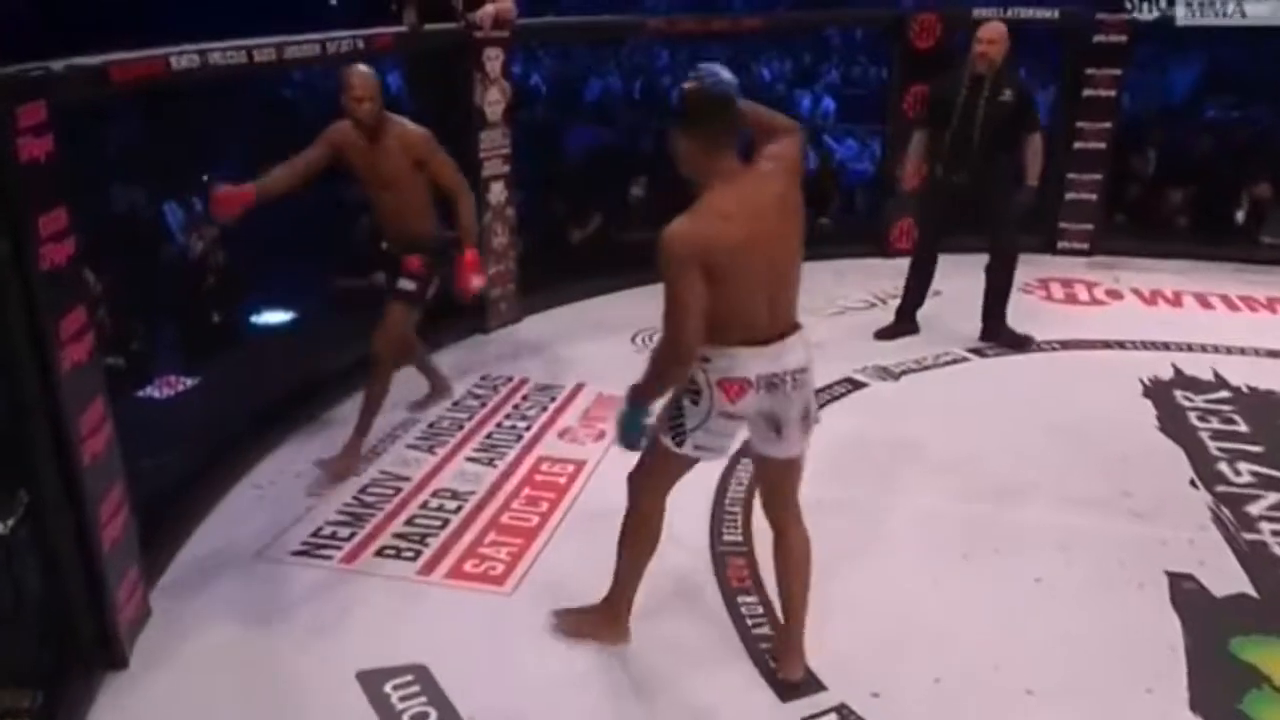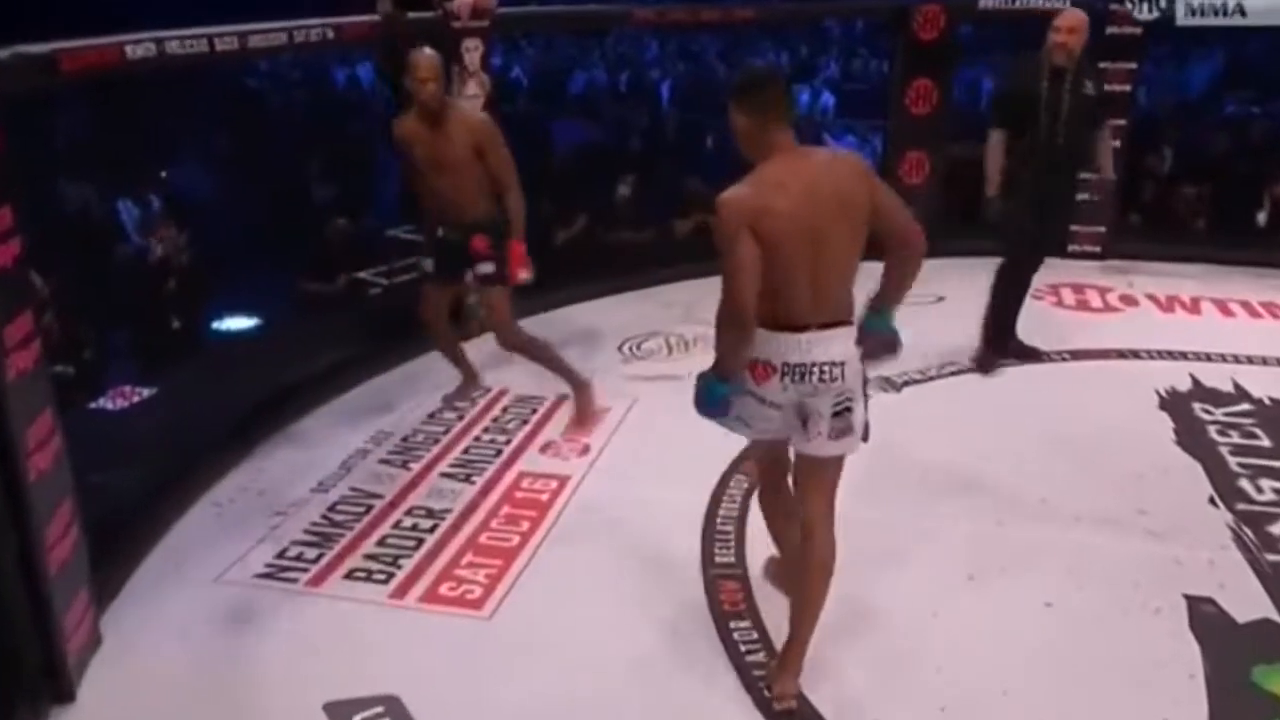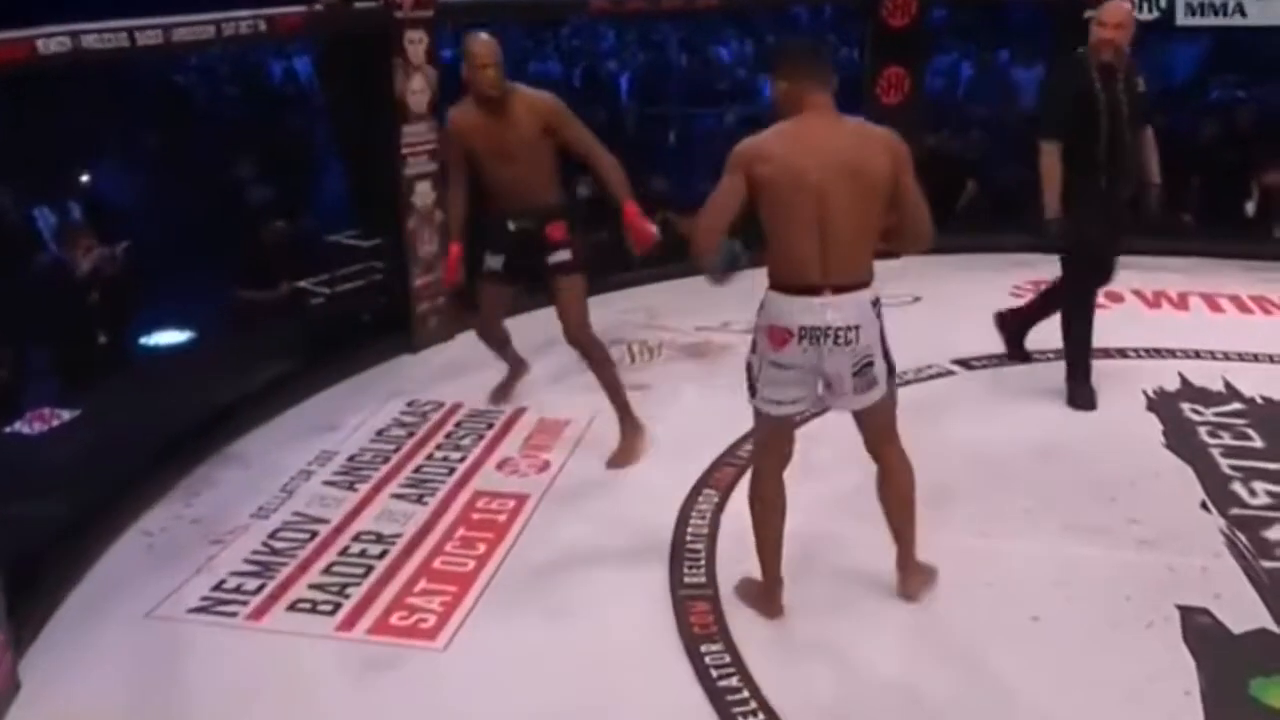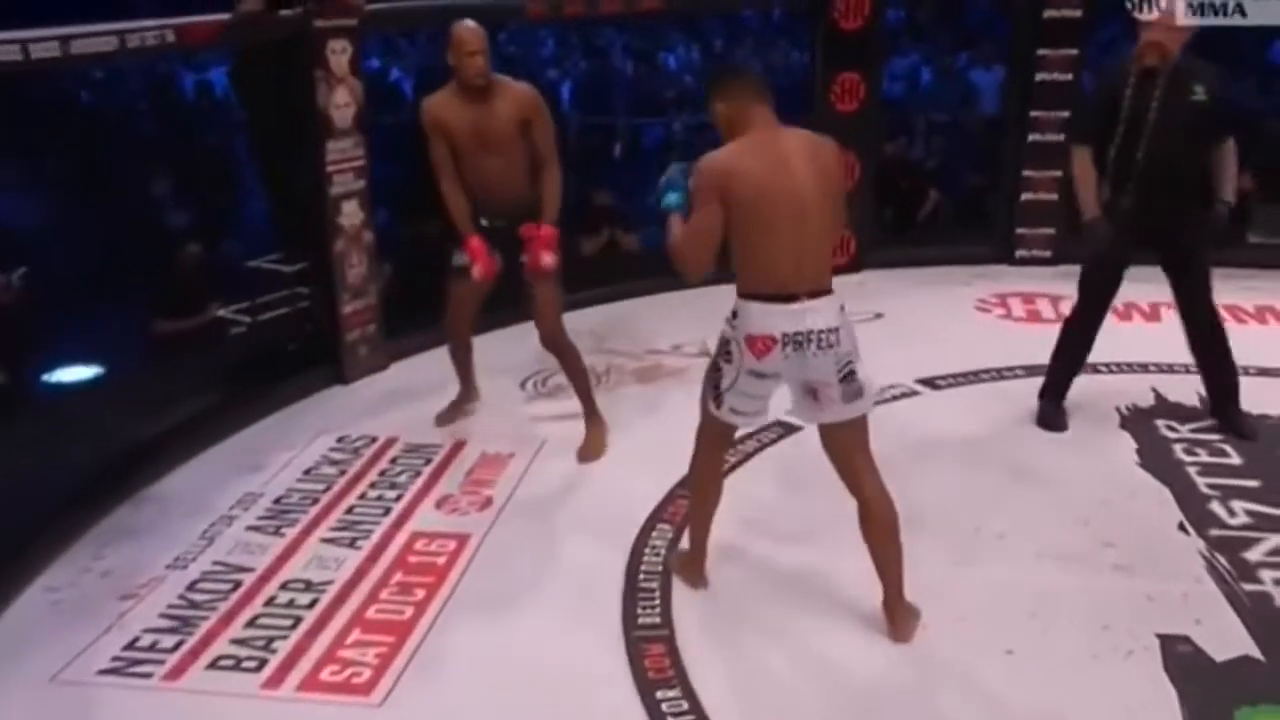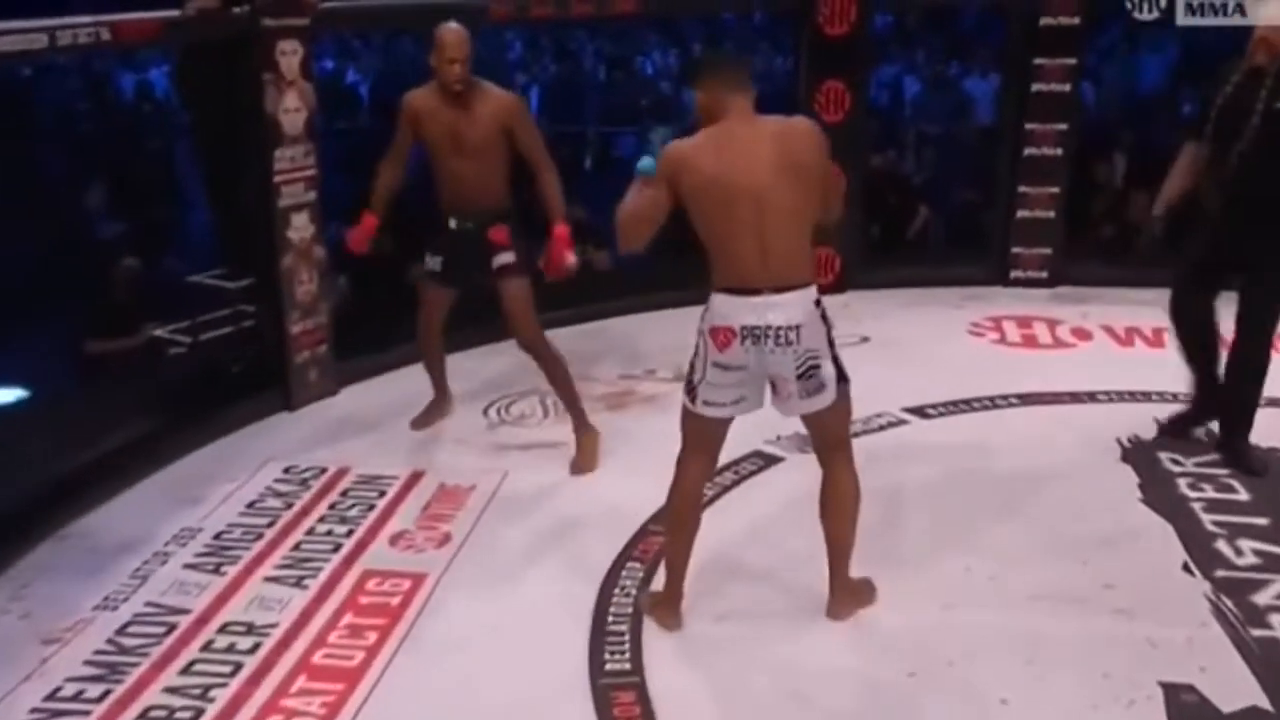
dt=0.4s
person 1, frame 1
left shoulder: (687, 236)
right shoulder: (778, 175)
left elbow: (682, 348)
right elbow: (791, 130)
left wrist: (639, 401)
right wrist: (730, 100)
left hip: (729, 372)
right hip: (791, 361)
left knee: (647, 485)
right knee: (783, 507)
left ankle: (613, 614)
right ankle: (792, 647)
person 1, frame 2
left shoulder: (740, 203)
right shoulder: (852, 170)
left elbow: (741, 309)
right elbow: (911, 245)
left wrist: (720, 373)
right wrist: (880, 313)
left hip: (772, 354)
right hip: (838, 353)
left knee: (772, 474)
right knee: (817, 509)
left ankle: (789, 568)
right ankle: (789, 666)
person 1, frame 3
left shoulder: (755, 152)
right shoulder: (885, 145)
left elbow: (703, 239)
right elbow: (919, 236)
left wrist: (722, 257)
left hip: (787, 316)
right hip: (855, 314)
left knee: (769, 456)
right knee: (886, 447)
left ankle: (770, 587)
right ankle: (908, 568)
person 1, frame 4
left shoulder: (717, 166)
right shoulder: (827, 152)
left elbow: (693, 266)
left wrist: (675, 206)
left hip: (758, 325)
right hip: (824, 320)
left knee: (710, 445)
right knee: (860, 470)
left ankle: (694, 559)
right ankle: (898, 607)
person 1, frame 5
left shoulder: (682, 157)
right shoulder: (804, 135)
left elbow: (628, 238)
right elbow: (829, 213)
left wrist: (647, 174)
left hip: (730, 318)
right hip: (798, 313)
left knee: (696, 458)
right knee: (836, 453)
left ankle: (670, 597)
right ankle: (841, 587)
person 2, frame 1
left shoulder: (414, 139)
right shoulder: (341, 136)
left elbow: (461, 191)
right elbow: (294, 170)
left wrist: (469, 254)
right wrist: (246, 194)
left hip: (423, 251)
right hip: (392, 246)
left knee: (382, 349)
right knee: (397, 337)
left ankle: (354, 447)
right ankle: (438, 383)
person 2, frame 2
left shoulder: (477, 125)
right shoulder: (405, 130)
left elbow: (511, 186)
left wrist: (517, 247)
left hip: (483, 234)
right hip: (444, 232)
left knee: (507, 335)
right knee: (432, 318)
left ankle: (577, 384)
right ankle: (470, 377)
person 2, frame 3
left shoulder: (542, 105)
right shoulder: (458, 122)
left elbow: (596, 154)
right elbow: (459, 184)
left wrist: (630, 211)
right wrist: (455, 245)
left hip: (552, 224)
right hip: (506, 227)
left knee: (578, 332)
right knee: (486, 323)
left ankle: (630, 425)
right ankle: (516, 364)
person 2, frame 4
left shoulder: (524, 97)
right shoulder: (435, 109)
left elbow: (550, 165)
right elbow: (449, 179)
left wrist: (548, 232)
right wrist: (472, 241)
left hip: (528, 222)
right hip: (480, 222)
left knee: (551, 335)
right knee: (456, 323)
left ankle: (593, 419)
right ankle: (467, 392)
person 2, frame 5
left shoulder: (504, 105)
right shoulder: (416, 105)
left elbow: (543, 166)
right elbow: (394, 162)
left wrist: (561, 231)
right wrist: (371, 219)
left hip: (497, 228)
right hip: (451, 227)
left knee: (528, 334)
right knee: (427, 327)
left ankle: (583, 427)
right ankle: (441, 397)
person 3, frame 1
left shoulder: (1016, 89)
right shoulder: (948, 86)
left elbow: (1032, 137)
right elbow: (923, 134)
left wrist: (1029, 185)
right wrist: (908, 182)
left hip: (994, 183)
right hip: (946, 180)
left knee: (1005, 252)
right knee: (925, 248)
left ankle: (994, 325)
right ankle: (906, 317)
person 3, frame 2
left shoulder: (1087, 82)
right shoulder: (1023, 78)
left elbow: (1098, 131)
right elbow: (998, 135)
left wrist: (1107, 179)
right wrist: (992, 191)
left hip: (1059, 187)
right hip: (1021, 185)
left knee: (1031, 261)
right knee: (1019, 259)
left ankle: (1003, 336)
right ankle: (992, 340)
person 3, frame 3
left shoulder: (1132, 78)
right shoulder: (1070, 79)
left elbow: (1143, 130)
right elbow: (1050, 149)
left wrist: (1153, 180)
right wrist: (1053, 211)
left hip: (1113, 194)
right hip: (1079, 198)
left knee: (1094, 275)
right knee: (1083, 283)
left ankle: (1016, 322)
right ankle: (1078, 375)
person 3, frame 4
left shoulder: (1201, 83)
right shoulder: (1114, 84)
left elbow: (1222, 145)
right elbow: (1083, 152)
left wrist: (1223, 200)
right wrist: (1092, 216)
left hip: (1181, 213)
right hip: (1118, 212)
left knee: (1200, 307)
right knee: (1091, 305)
left ankle: (1225, 401)
right ankle: (1052, 396)
person 3, frame 5
right shoulder: (1235, 84)
right elbow: (1198, 148)
right wrist: (1162, 207)
right hip: (1217, 218)
right knee: (1186, 305)
left ankle: (1235, 434)
right ankle: (1209, 398)
